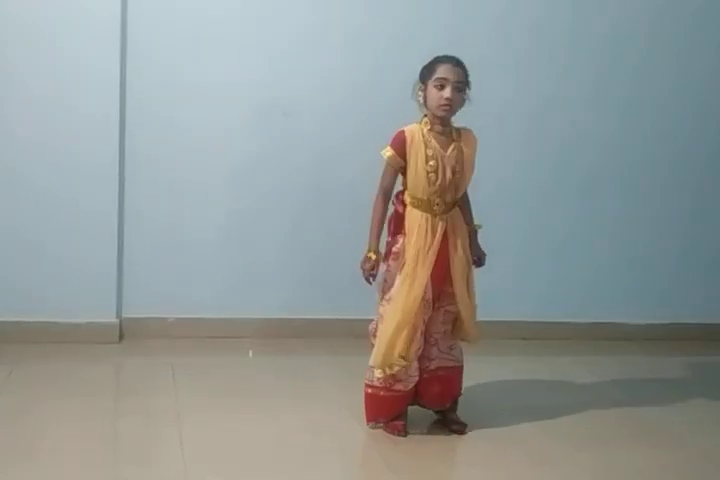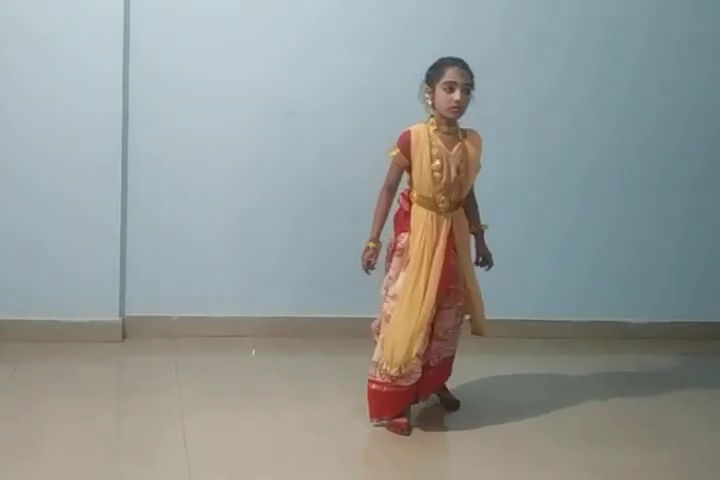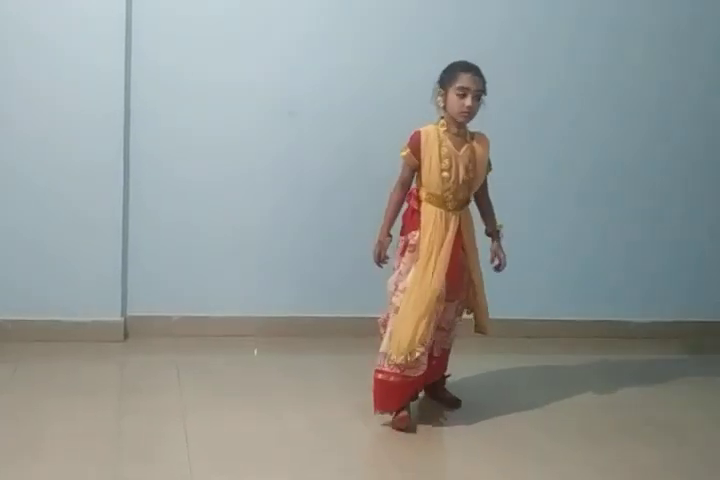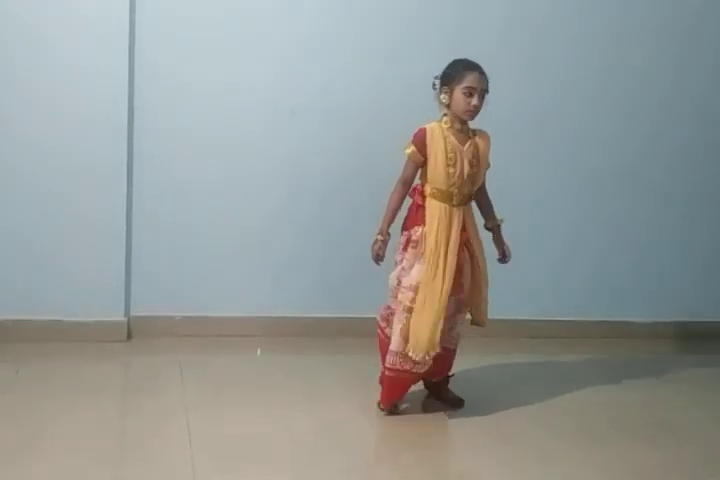
dt=0.2s
person 1, frame 1
left shoulder: (466, 141)
right shoulder: (406, 139)
left elbow: (461, 194)
right elbow: (383, 194)
left wrist: (473, 240)
right wrist: (373, 248)
left hip: (450, 239)
right hip: (411, 238)
left knee: (447, 325)
right knee: (403, 322)
left ankle: (443, 403)
right ankle: (393, 407)
person 1, frame 2
left shoulder: (472, 142)
right shoulder: (412, 138)
right elbow: (389, 189)
left wrist: (479, 238)
right wrist: (374, 240)
left hip: (453, 236)
right hip: (415, 235)
left knee: (448, 318)
right knee: (405, 318)
left ankle: (434, 383)
right ankle: (395, 405)
person 1, frame 3
left shoulder: (480, 145)
right shoulder: (422, 139)
left elbow: (481, 194)
right elbow: (401, 187)
left wrist: (496, 238)
right wrist: (384, 234)
left hip: (459, 234)
right hip: (422, 232)
left knee: (448, 313)
right knee: (411, 311)
left ankle: (433, 381)
right ankle: (398, 400)
person 1, frame 4
left shoulder: (481, 141)
right shoulder: (427, 136)
right elbow: (403, 184)
left wrist: (497, 232)
right wrist: (383, 231)
left hip: (461, 229)
right hip: (426, 227)
left knee: (451, 309)
right knee: (413, 305)
left ankle: (436, 379)
right ankle: (394, 387)
